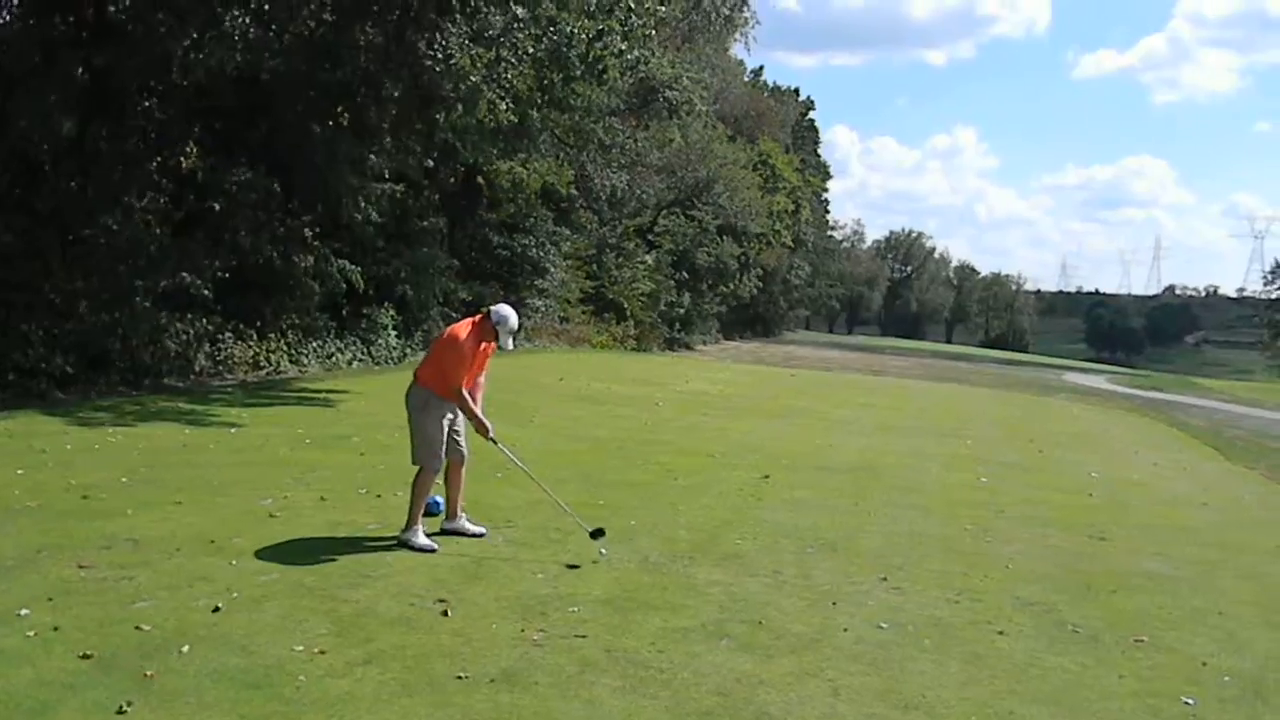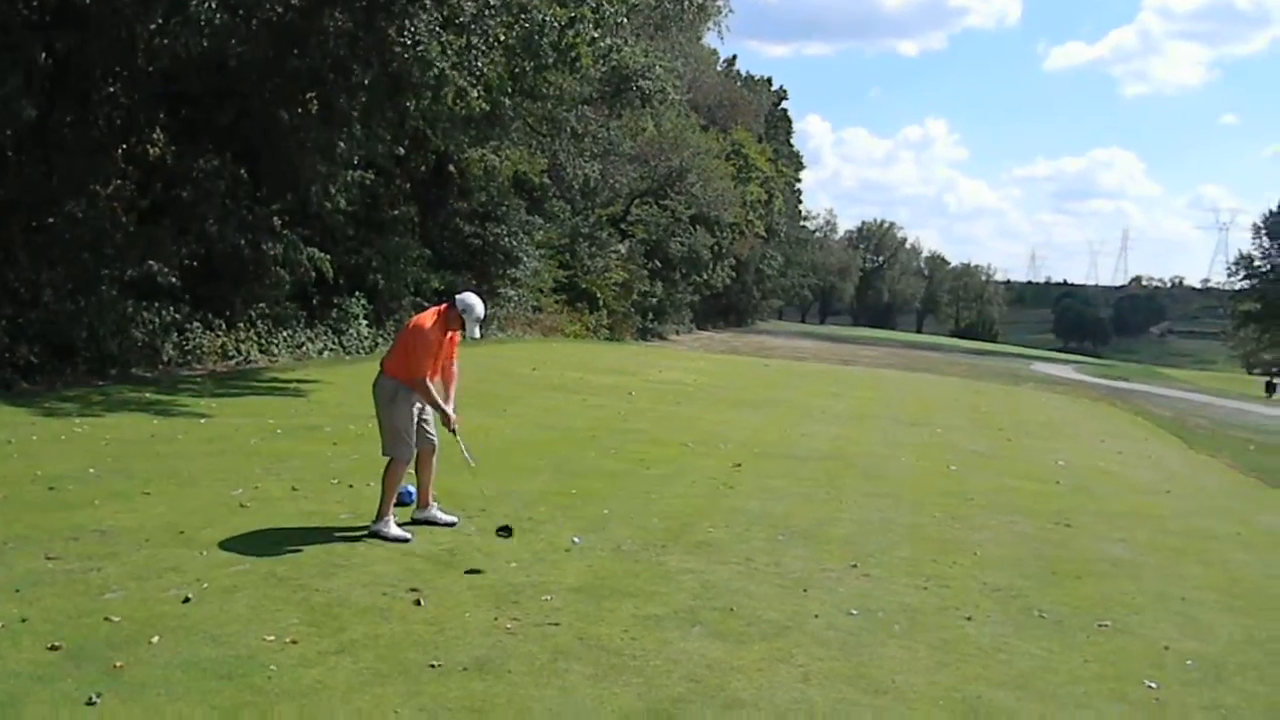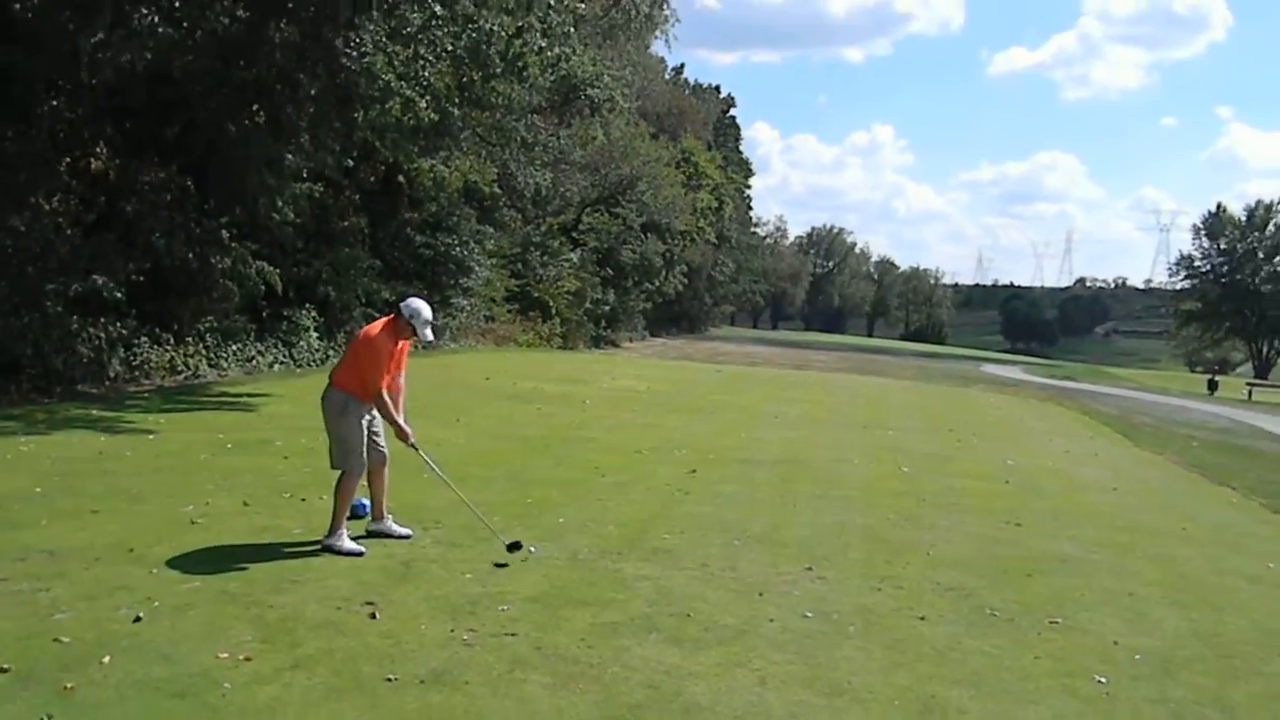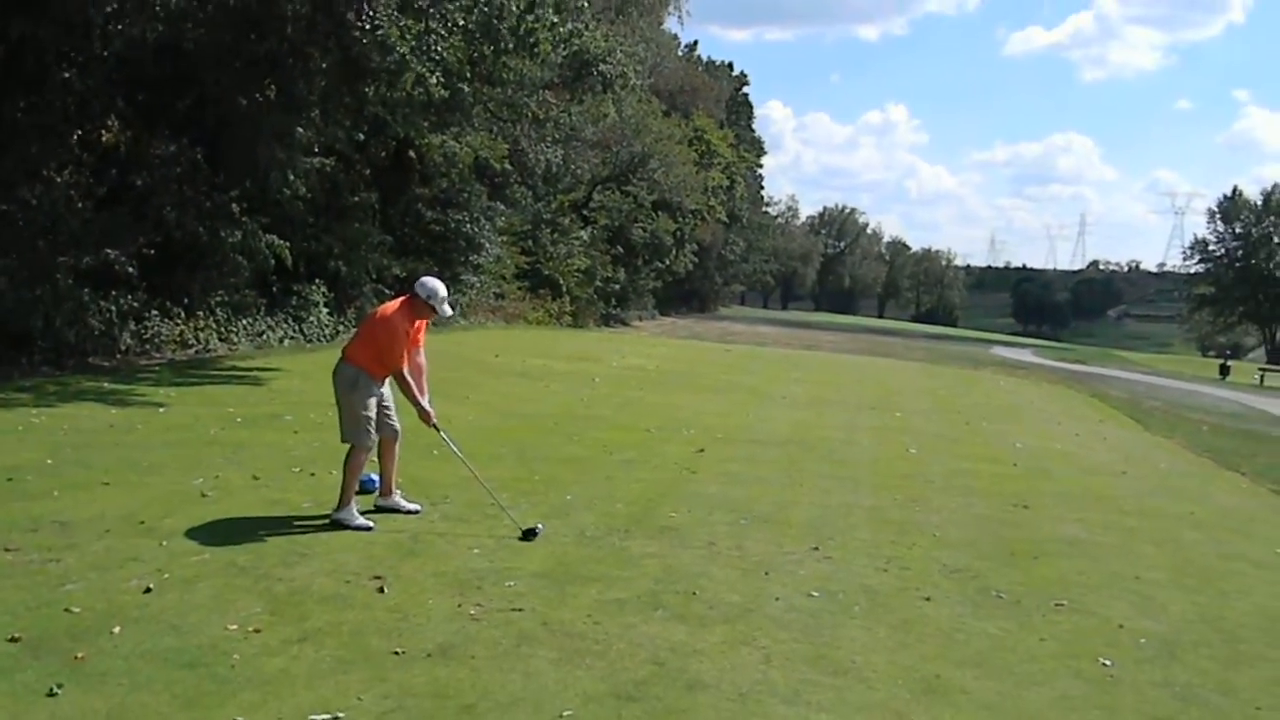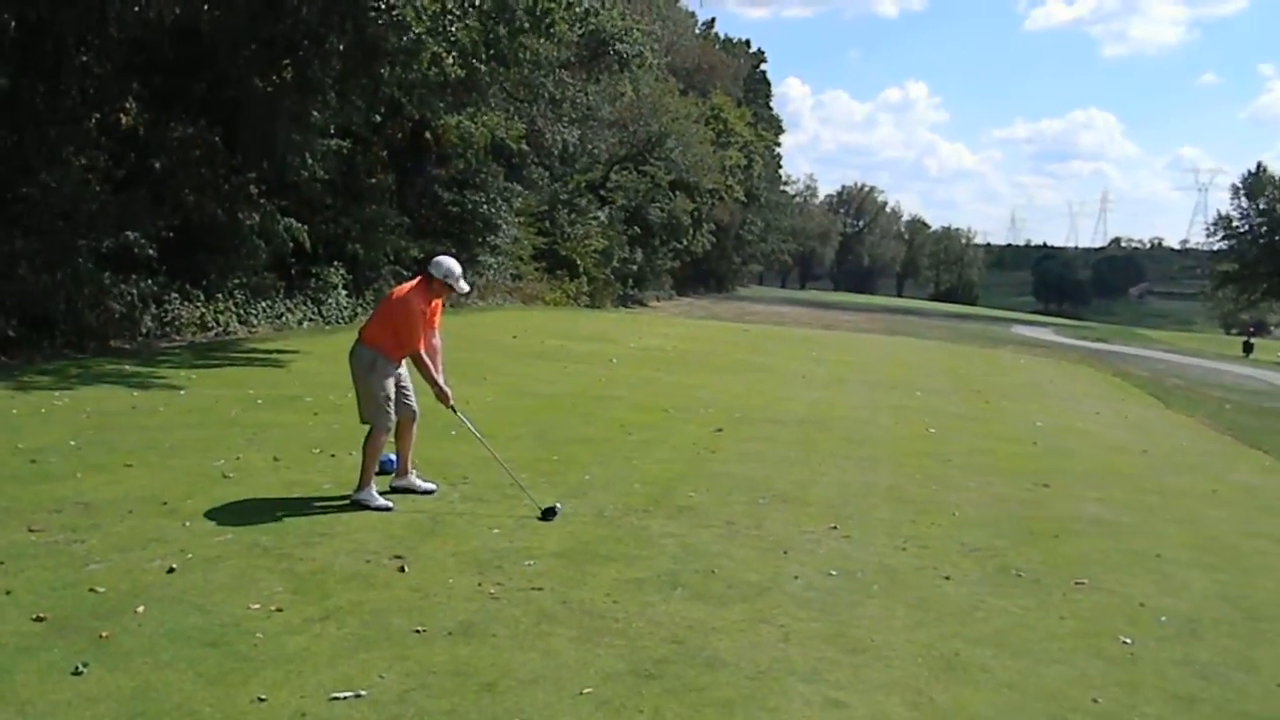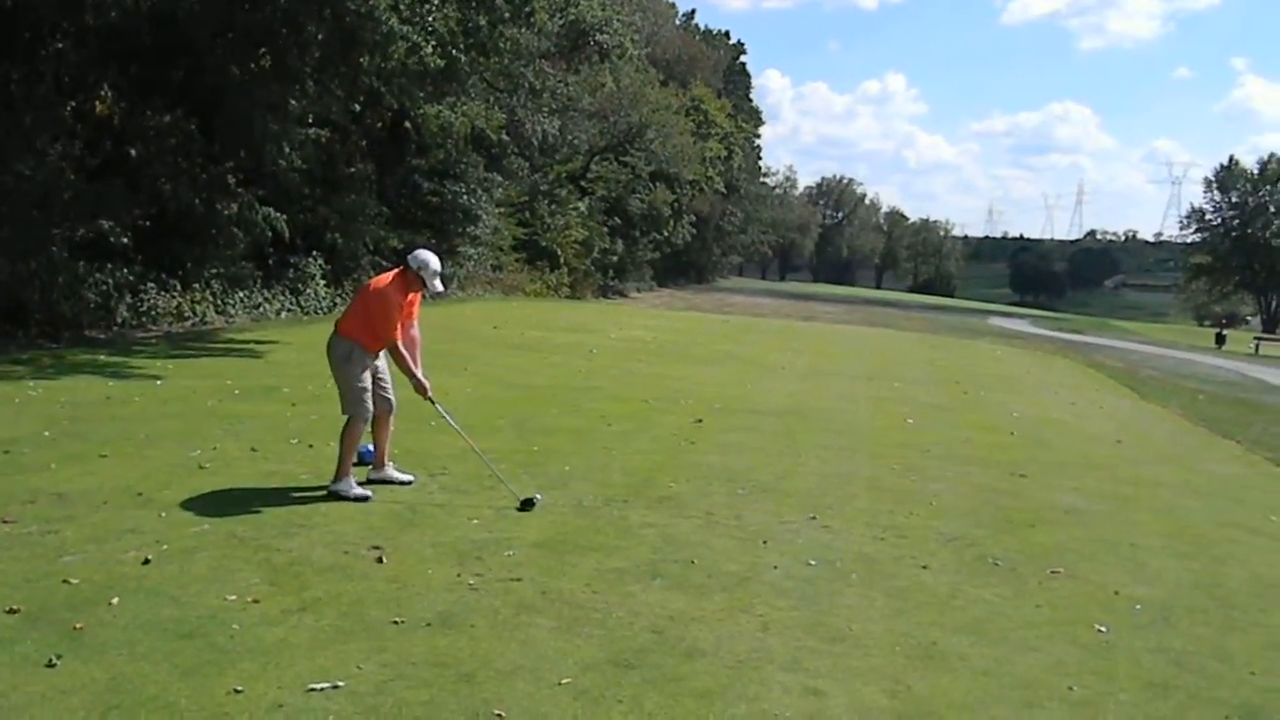
dt=0.7s
person 1, frame 1
left shoulder: (486, 339)
right shoulder: (460, 340)
left elbow: (479, 376)
right elbow: (458, 390)
left wrist: (478, 413)
right wrist: (477, 420)
left hip: (450, 401)
right hip: (428, 399)
left knee: (458, 459)
right knee: (431, 464)
left ankle: (453, 519)
right ankle: (412, 530)
person 1, frame 2
left shoulder: (452, 327)
right shoulder: (425, 329)
left elbow: (449, 364)
right elbow: (421, 380)
left wrist: (450, 404)
right wrist: (443, 411)
left hip: (418, 390)
right hip: (396, 388)
left knee: (428, 447)
right knee: (402, 454)
left ankle: (425, 508)
right ankle: (382, 521)
person 1, frame 3
left shoulder: (402, 338)
right shoulder: (376, 340)
left elbow: (397, 378)
right elbow: (378, 392)
left wrist: (400, 418)
right wrist: (397, 426)
left hip: (366, 402)
right hip: (345, 401)
left knee: (379, 459)
right knee: (354, 466)
left ankle: (379, 520)
right ankle: (336, 535)
person 1, frame 4
left shoulder: (418, 317)
right shoulder: (393, 320)
left elbow: (417, 356)
right elbow: (400, 372)
left wrist: (424, 398)
right wrist: (420, 406)
left hip: (376, 377)
right hip: (355, 377)
left knee: (391, 434)
right knee: (364, 442)
left ankle: (388, 495)
right ankle: (344, 509)
person 1, frame 5
left shoulder: (434, 297)
right shoulder: (410, 301)
left elbow: (432, 338)
right elbow: (417, 353)
left wrist: (440, 379)
right wrist: (437, 387)
left hip: (393, 358)
right hip: (372, 358)
left knee: (408, 414)
right knee: (384, 422)
left ankle: (403, 475)
right ankle: (364, 490)
person 1, frame 6
left shoulder: (412, 288)
right shoulder: (387, 293)
left elbow: (411, 328)
right elbow: (395, 345)
left wrist: (418, 371)
right wrist: (415, 379)
left hip: (371, 349)
right hip: (349, 348)
left knee: (385, 406)
right knee: (362, 412)
left ankle: (381, 467)
right ankle: (342, 480)
